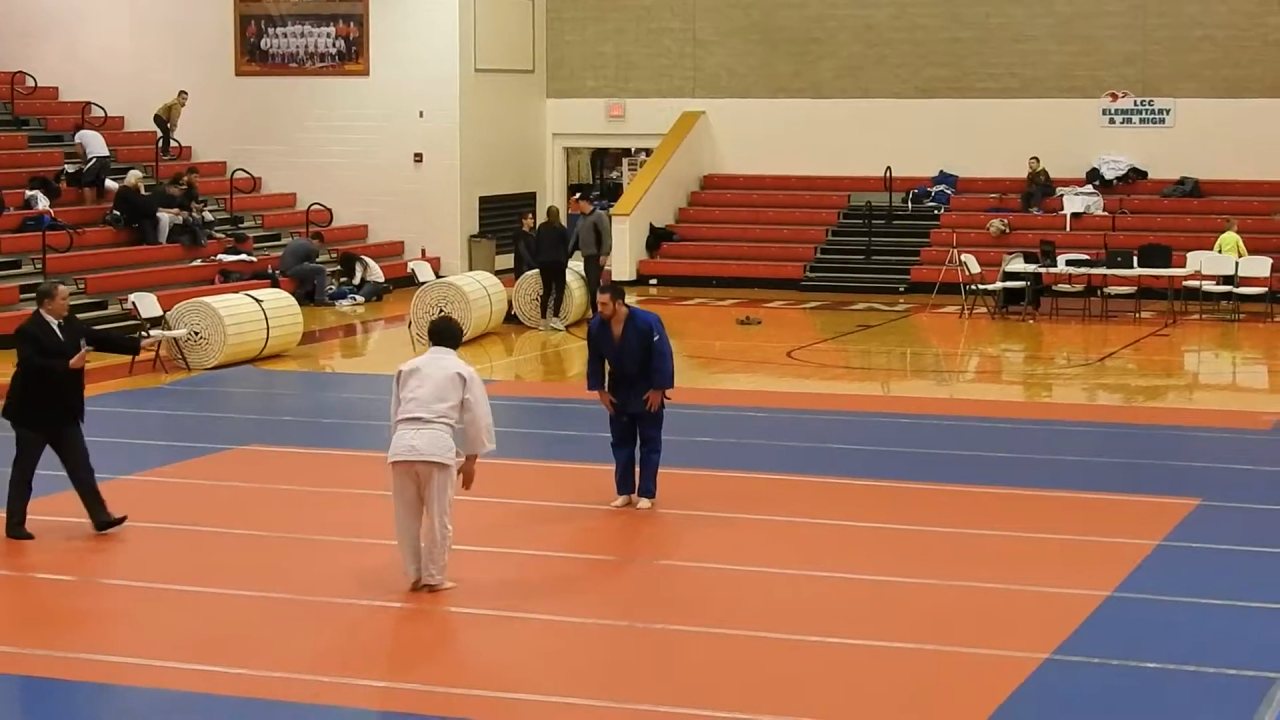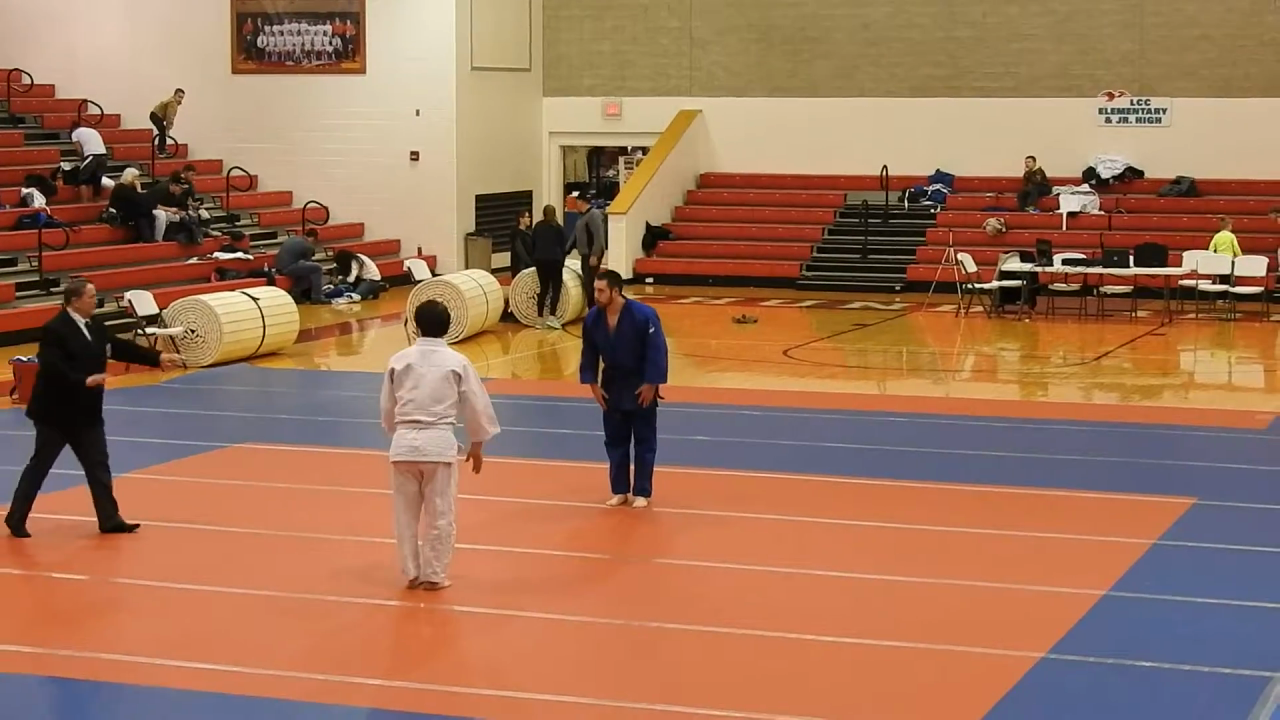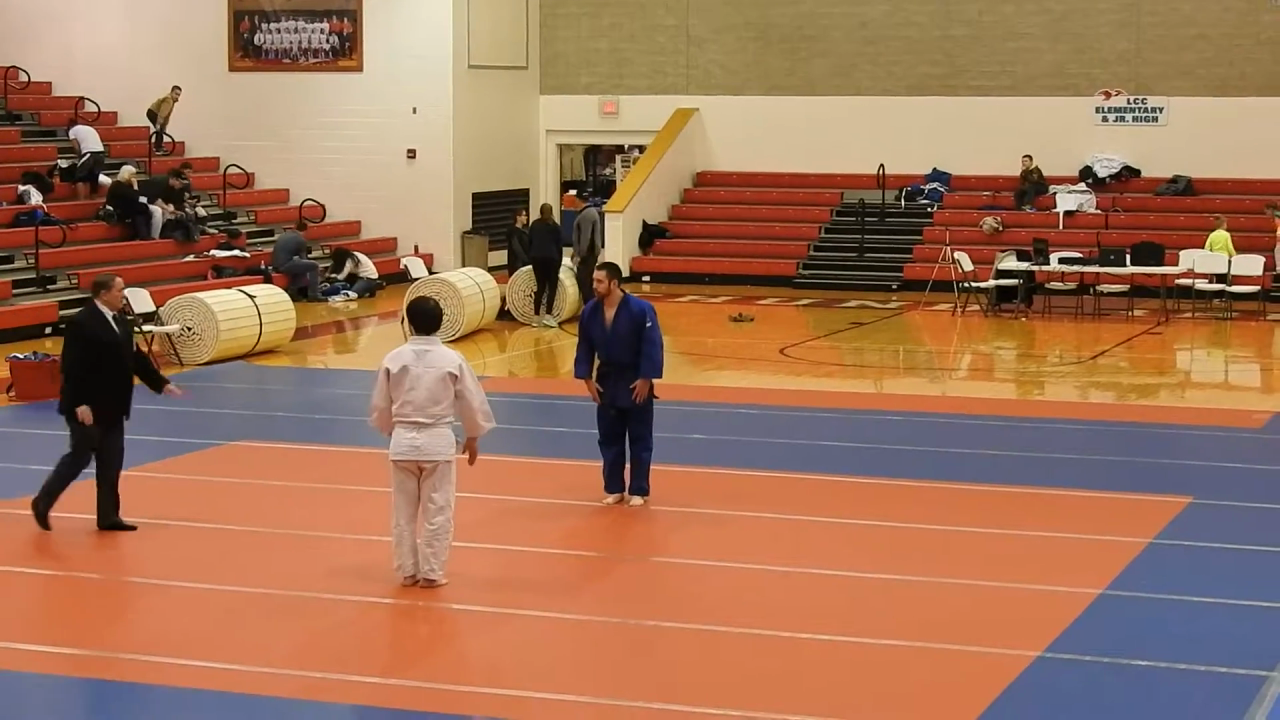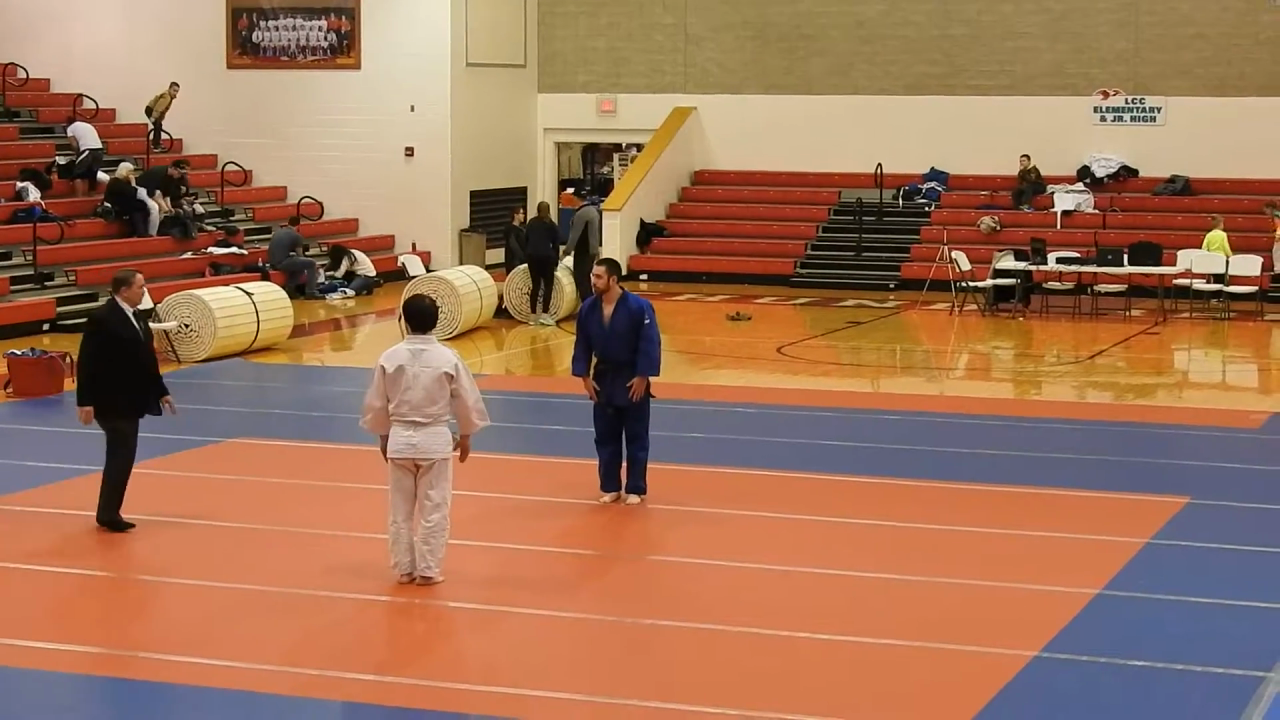
dt=0.2s
person 1, frame 1
left shoulder: (407, 367)
right shoulder: (464, 371)
right elbow: (477, 418)
right wrist: (470, 459)
left hip: (402, 443)
right hip: (437, 444)
left knee: (406, 517)
right knee: (438, 516)
left ankle: (414, 576)
right ankle: (433, 578)
person 1, frame 2
left shoulder: (399, 360)
right shoulder: (457, 361)
left elbow: (387, 408)
right elbow: (476, 406)
right wrist: (477, 444)
left hip: (404, 443)
right hip: (439, 443)
left knee: (405, 514)
right knee: (440, 515)
left ankle: (412, 573)
right ankle: (434, 575)
person 1, frame 3
left shoulder: (393, 359)
right shoulder: (452, 359)
left elbow: (380, 405)
right elbow: (472, 402)
right wrist: (472, 438)
left hip: (403, 442)
right hip: (438, 442)
left knee: (403, 513)
right knee: (437, 512)
left ankle: (408, 571)
right ankle: (431, 573)
person 1, frame 4
left shoulder: (389, 358)
right shoulder: (448, 358)
left elbow: (376, 403)
right elbow: (467, 401)
left wrist: (383, 436)
right wrist: (465, 435)
left hip: (400, 439)
right hip: (435, 440)
left knee: (400, 510)
right knee: (434, 509)
left ankle: (404, 569)
right ankle: (428, 570)
person 2, frame 1
left shoulder: (70, 325)
right shoulder: (28, 331)
left elbow: (101, 339)
right elbow: (32, 365)
left wrist: (137, 345)
right wrist: (68, 365)
left hip: (63, 411)
right hip: (33, 412)
left knee: (79, 463)
right knee: (24, 468)
left ankle: (100, 517)
right ankle: (15, 525)
person 2, frame 2
left shoulder: (94, 326)
right shoulder: (55, 330)
left elbow: (121, 348)
right elbow: (53, 370)
left wrist: (157, 358)
right wrist: (84, 382)
left hip: (86, 411)
right hip: (57, 411)
left knee: (98, 463)
right knee: (41, 464)
left ankle: (109, 519)
right ankle: (16, 517)
person 2, frame 3
left shoulder: (121, 320)
right shoulder: (81, 323)
left elbow: (135, 357)
right elbow: (72, 366)
left wrist: (161, 383)
right wrist: (78, 403)
left hip: (112, 404)
right hip: (88, 405)
left knee: (112, 460)
right knee: (79, 457)
left ankle: (109, 516)
right ankle: (43, 503)
person 2, frame 4
left shoulder: (137, 316)
right shoulder: (102, 319)
left elbow: (147, 359)
right elbow: (87, 362)
left wrist: (161, 392)
right wrist: (86, 401)
left hip: (132, 400)
right hip: (111, 402)
left knee: (122, 455)
right knee: (122, 454)
left ankle: (109, 513)
right ankle: (107, 512)
person 3, frame 1
left shoulder: (647, 322)
right shoulder: (596, 325)
left elbow: (662, 356)
right elbow: (595, 360)
left wrist: (657, 389)
right wrist: (600, 390)
left hip: (646, 389)
right hip: (619, 388)
left knee: (649, 441)
right knee: (621, 440)
left ankle: (646, 493)
right ankle: (624, 491)
person 3, frame 2
left shoulder: (643, 315)
right shoulder: (593, 317)
left elbow: (657, 351)
right elbow: (589, 353)
left wrist: (651, 384)
right wrist: (593, 384)
left hip: (640, 385)
right hip: (612, 384)
left knee: (644, 441)
right knee: (615, 439)
left ankle: (641, 492)
right ankle: (620, 490)
person 3, frame 3
left shoulder: (641, 310)
right shoulder: (590, 311)
left elbow: (653, 346)
right elbow: (584, 347)
left wrist: (645, 379)
right wrist: (588, 379)
left hip: (635, 382)
right hip: (606, 381)
left knee: (640, 439)
right knee: (609, 438)
left ankle: (638, 491)
right ankle: (614, 489)
person 3, frame 4
left shoulder: (639, 307)
right shoulder: (588, 308)
left elbow: (650, 344)
right elbow: (582, 345)
left wrist: (642, 377)
right wrist: (585, 376)
left hip: (632, 381)
right hip: (603, 379)
left knee: (636, 438)
right knee: (605, 437)
left ankle: (635, 490)
right ankle: (610, 487)
